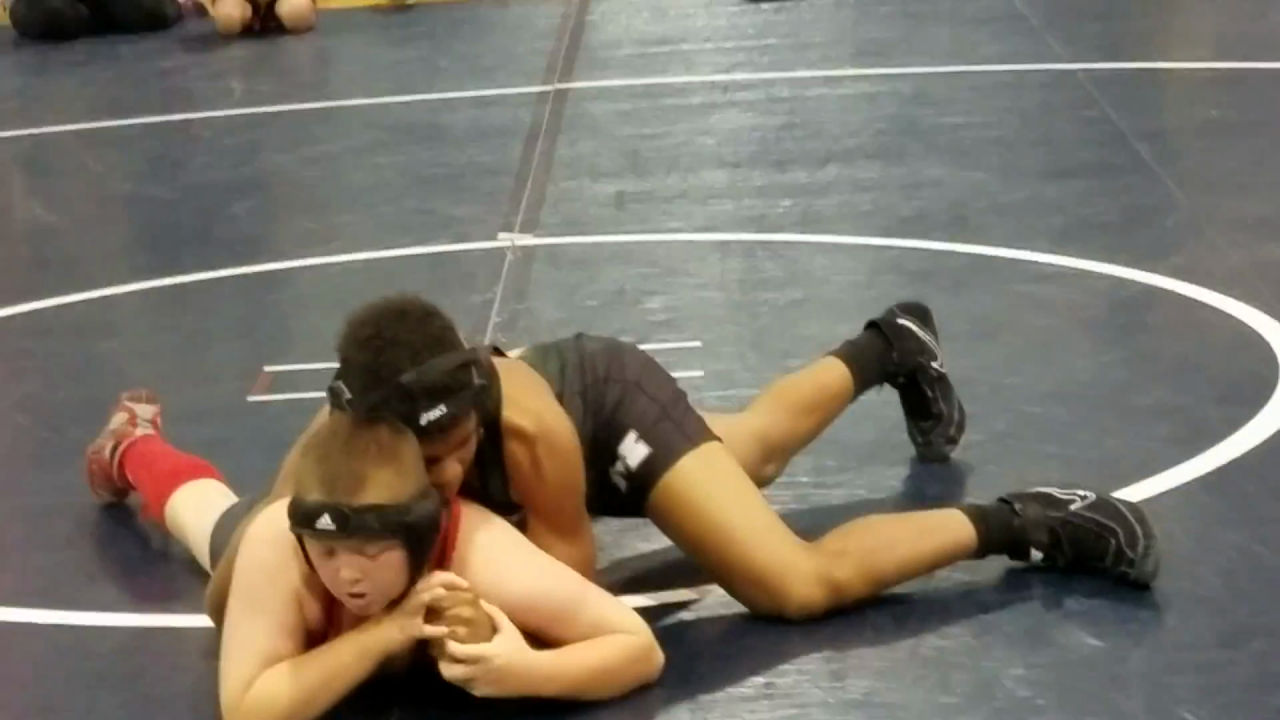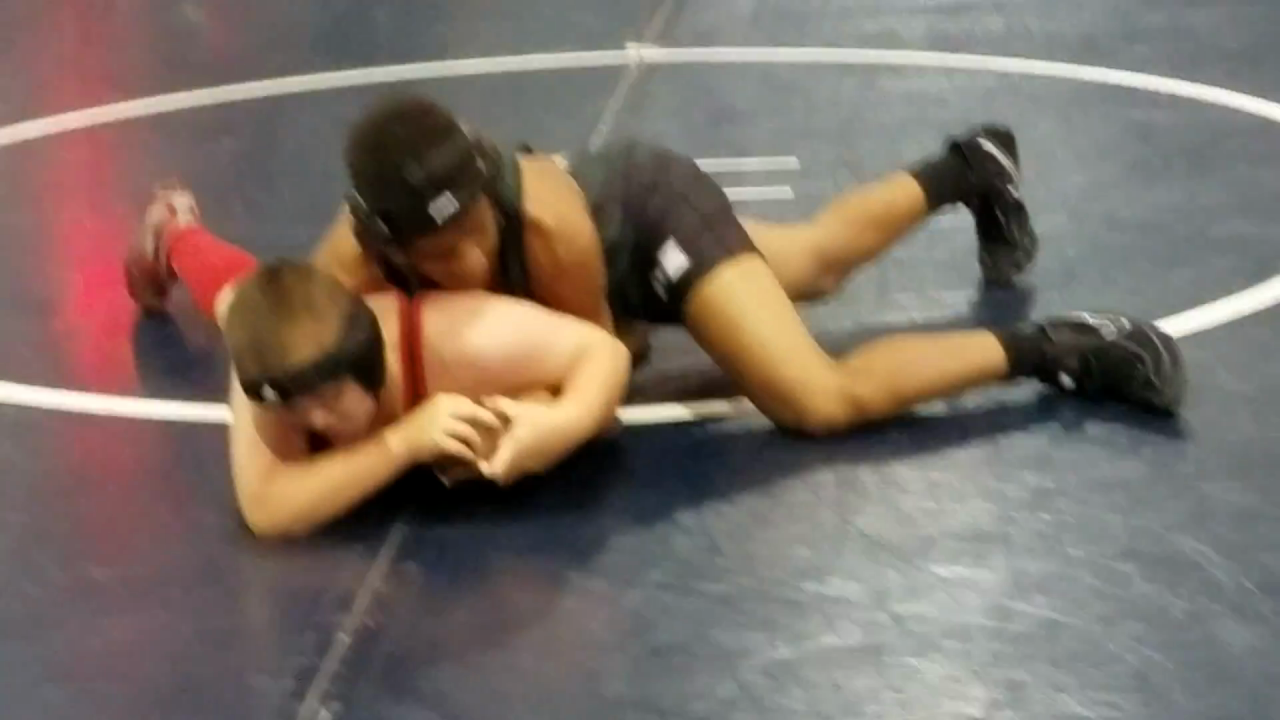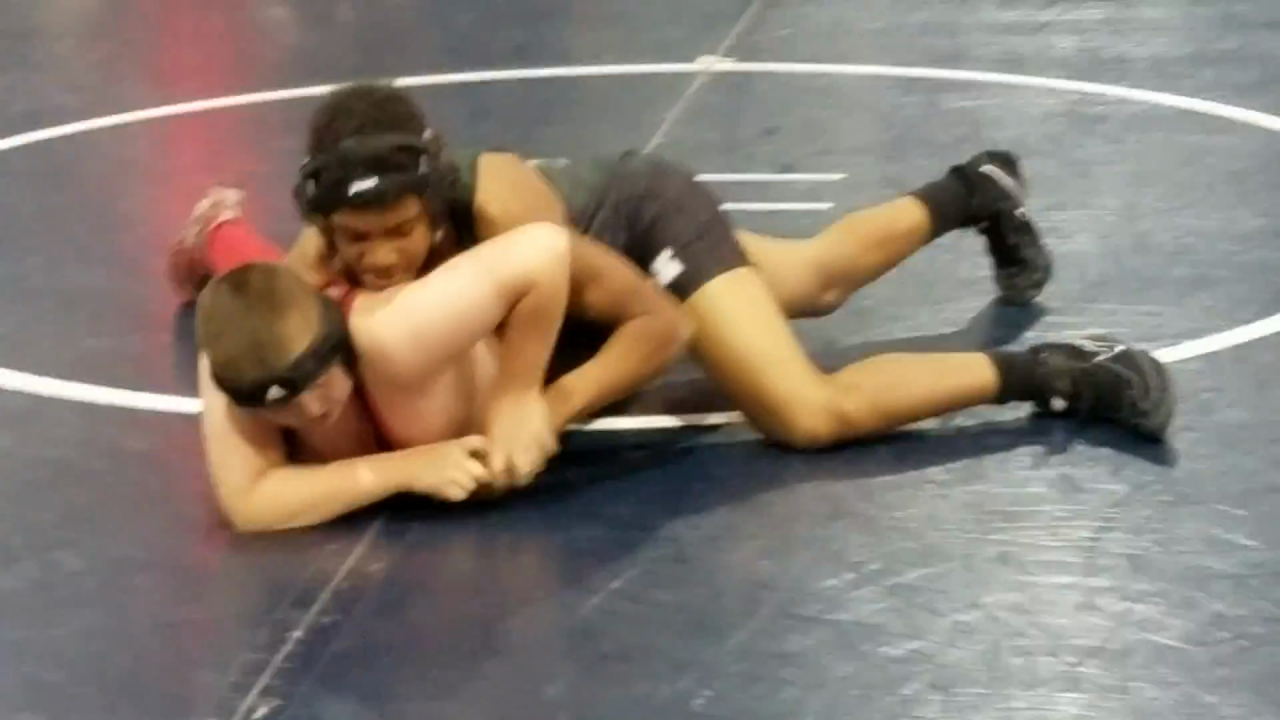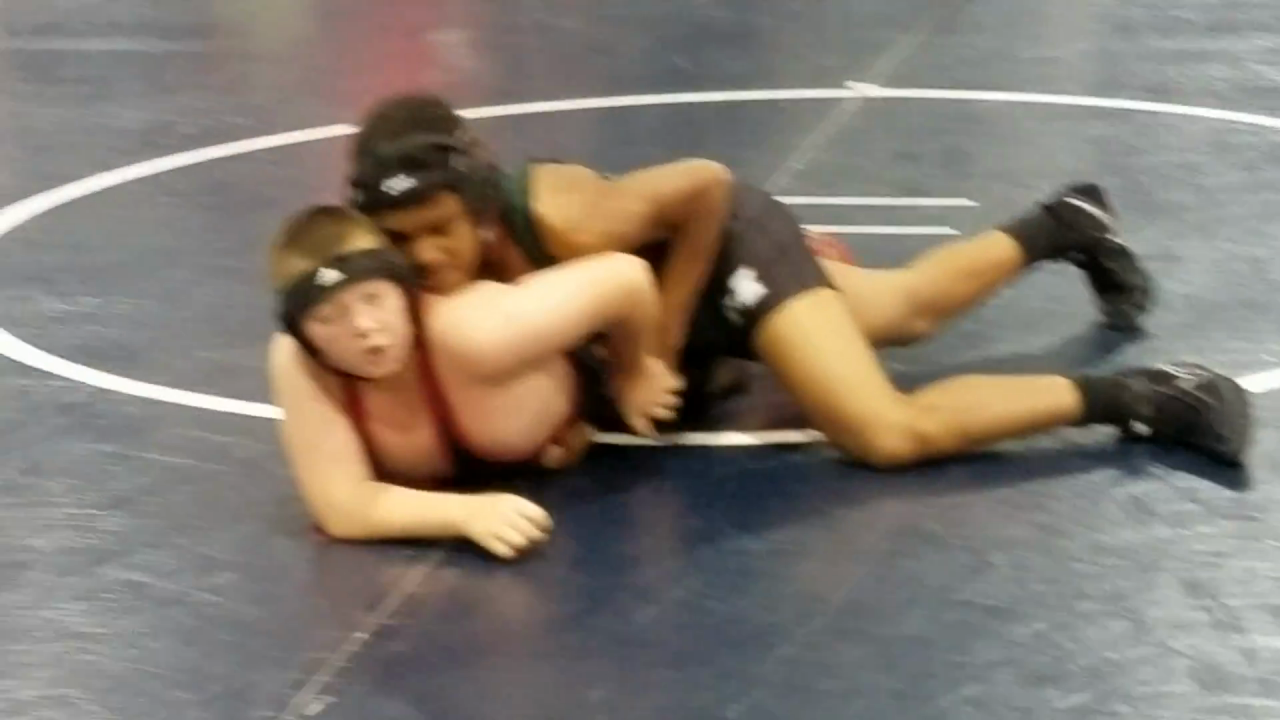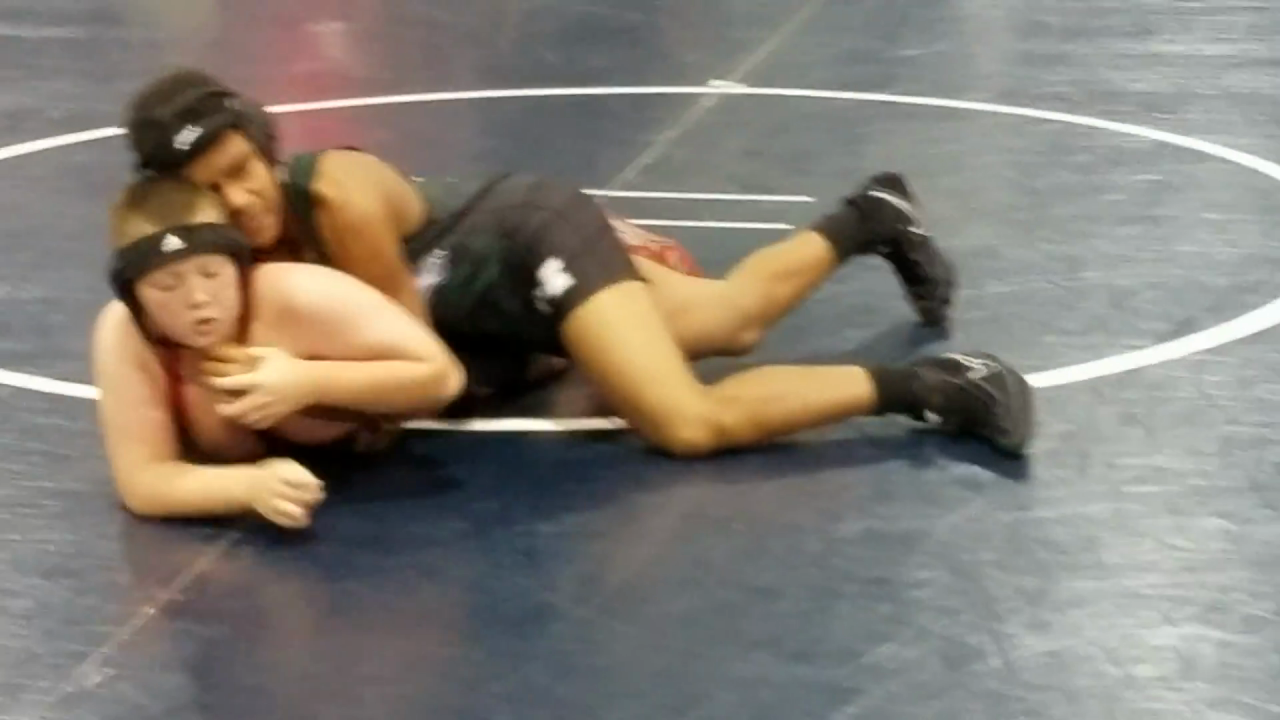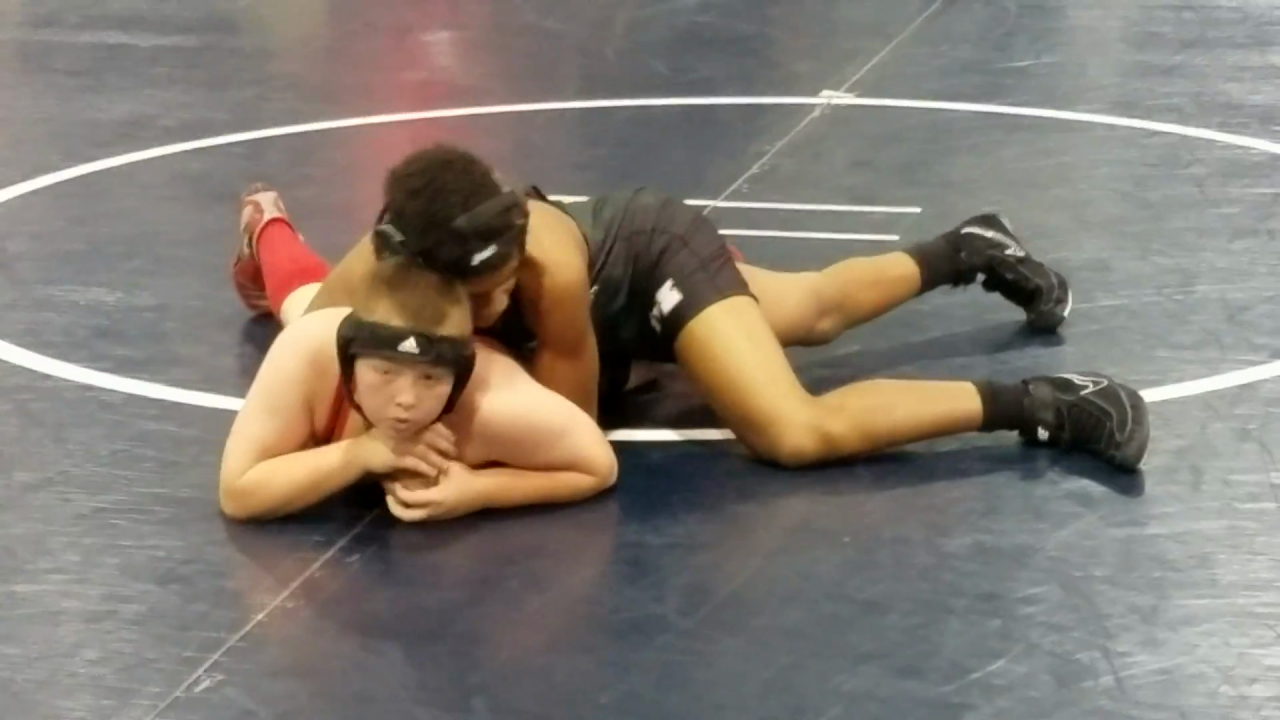
dt=0.7s
person 1, frame 1
left shoulder: (527, 418)
left elbow: (569, 565)
left hip: (622, 412)
left knee: (802, 581)
right knee: (754, 458)
left ankle: (1017, 525)
right ankle: (886, 346)
person 1, frame 2
left shoulder: (545, 217)
right shoulder: (353, 257)
left hip: (651, 210)
right hip: (616, 231)
left knee: (824, 400)
right knee: (818, 261)
left ankle: (1050, 350)
right ankle: (967, 173)
person 1, frame 3
left shoulder: (504, 210)
right shoulder: (324, 248)
left elbow: (653, 326)
left wrist: (544, 419)
left hip: (649, 219)
right hip: (600, 237)
left knee: (807, 414)
right knee: (814, 283)
left ankle: (1046, 373)
right ankle: (970, 193)
person 1, frame 4
left shoulder: (563, 223)
right shoulder: (420, 250)
left elbow: (708, 185)
left wrist: (660, 352)
left hip: (732, 242)
left knee: (890, 435)
right knee: (913, 308)
left ankle: (1132, 398)
right ankle: (1063, 226)
person 1, frame 5
left shoulder: (338, 198)
right shoulder: (231, 241)
left hip: (538, 241)
right hip: (501, 292)
left knee: (692, 424)
right knee: (737, 316)
left ankle: (926, 386)
right ankle: (868, 217)
person 1, frame 6
left shoulder: (546, 263)
right shoulder: (377, 273)
left elbow: (573, 411)
left hip: (658, 254)
right hip: (620, 257)
left knee: (798, 433)
right knee: (815, 310)
left ankle: (1039, 405)
right ankle: (967, 251)
person 2, frame 1
left shoulder: (474, 556)
right shoulder: (275, 542)
left elbow: (642, 648)
left wrist: (530, 670)
right wrist: (381, 637)
right knee: (222, 513)
right ankle: (134, 443)
person 2, frame 2
left shoulder: (456, 339)
right shoulder: (274, 362)
left elbow: (604, 350)
right elbow: (266, 510)
left wrist: (563, 423)
right wrist: (403, 440)
right knee: (236, 293)
right ankle: (176, 235)
person 2, frame 3
left shoulder: (389, 337)
left elbow: (545, 249)
right elbow: (248, 506)
left wrist: (519, 395)
right wrist: (406, 468)
right ankle: (221, 227)
person 2, frame 4
left shoulder: (473, 333)
right shoulder: (294, 364)
left elbow: (627, 276)
right elbow: (340, 508)
left wrist: (635, 372)
right wrist: (467, 513)
person 2, frame 5
left shoulder: (292, 296)
right shoulder: (122, 333)
left elbow: (442, 377)
right elbow: (142, 484)
left wrist: (306, 383)
right wrist: (253, 486)
person 2, frame 6
left shoulder: (491, 405)
right shoulder: (310, 353)
left elbow: (599, 468)
right elbow: (237, 493)
left wrist: (476, 488)
right wrist: (361, 452)
right ankle: (266, 224)
